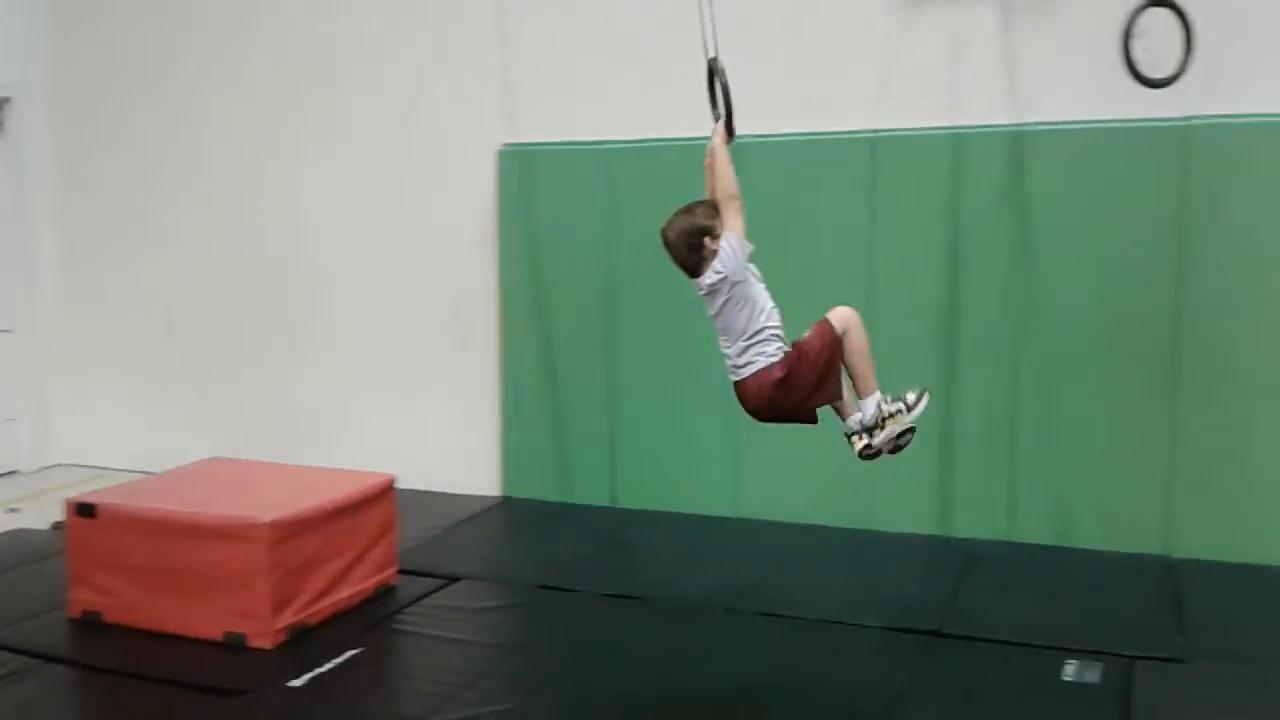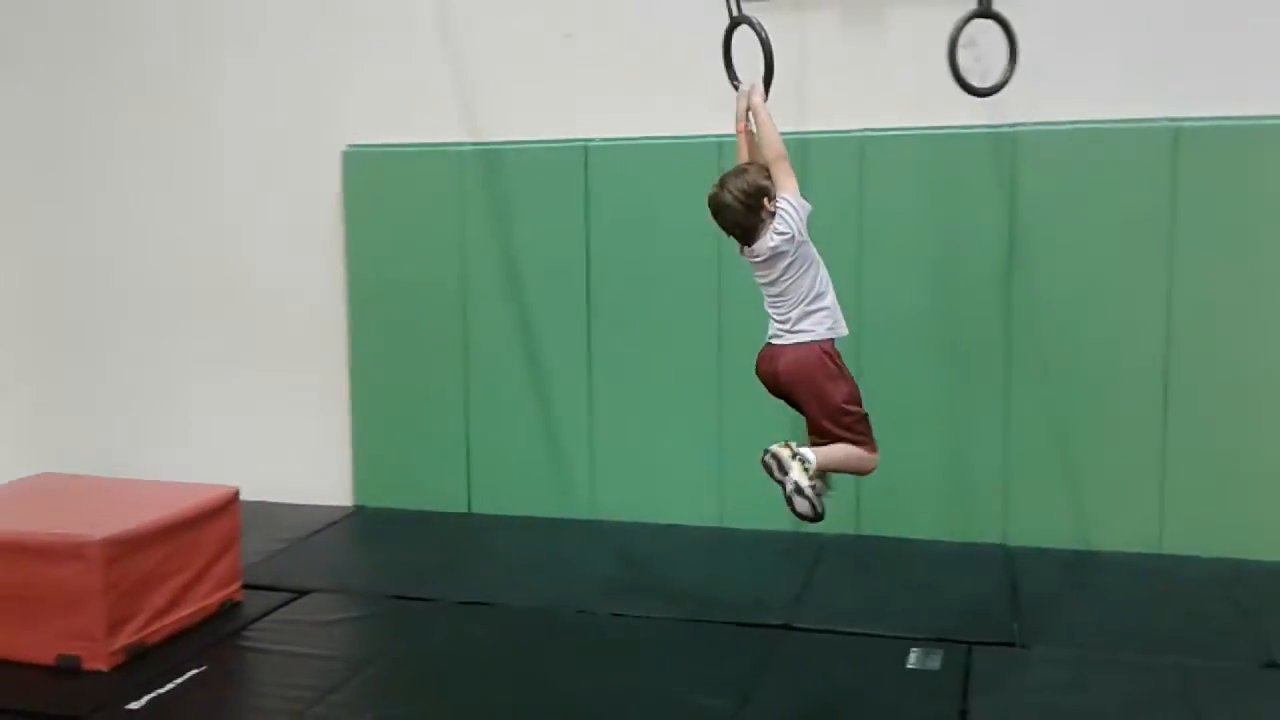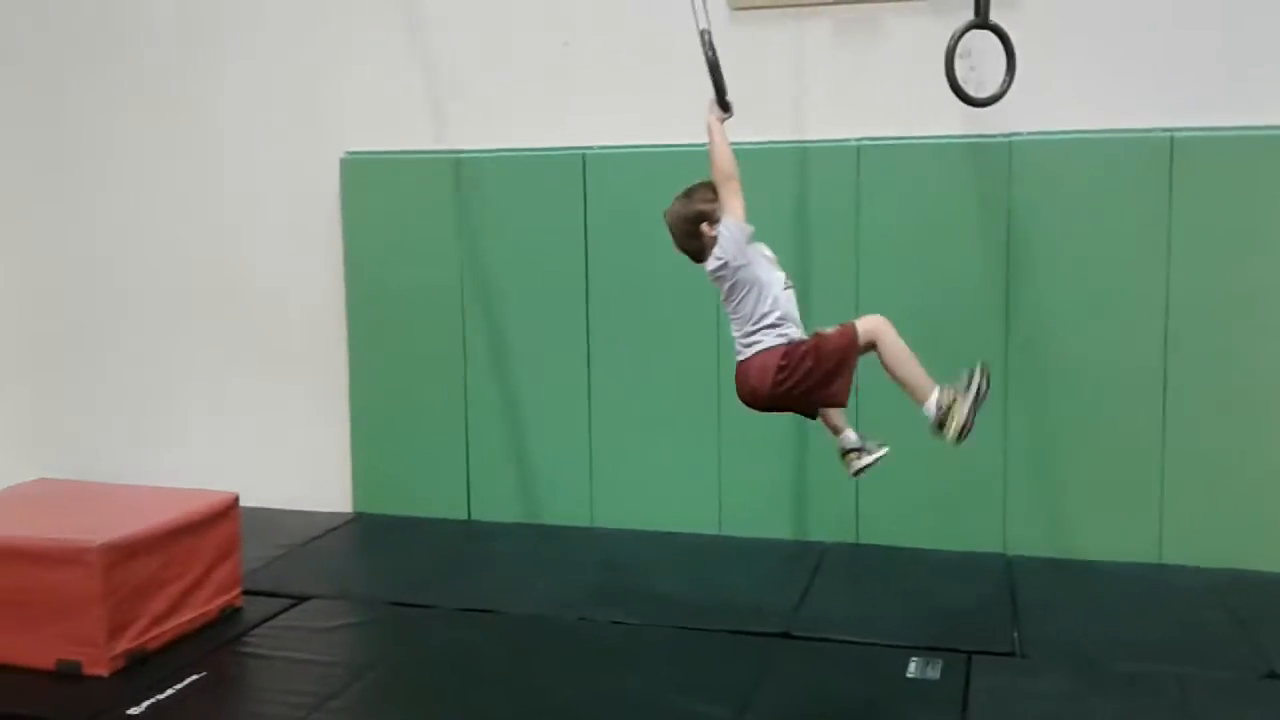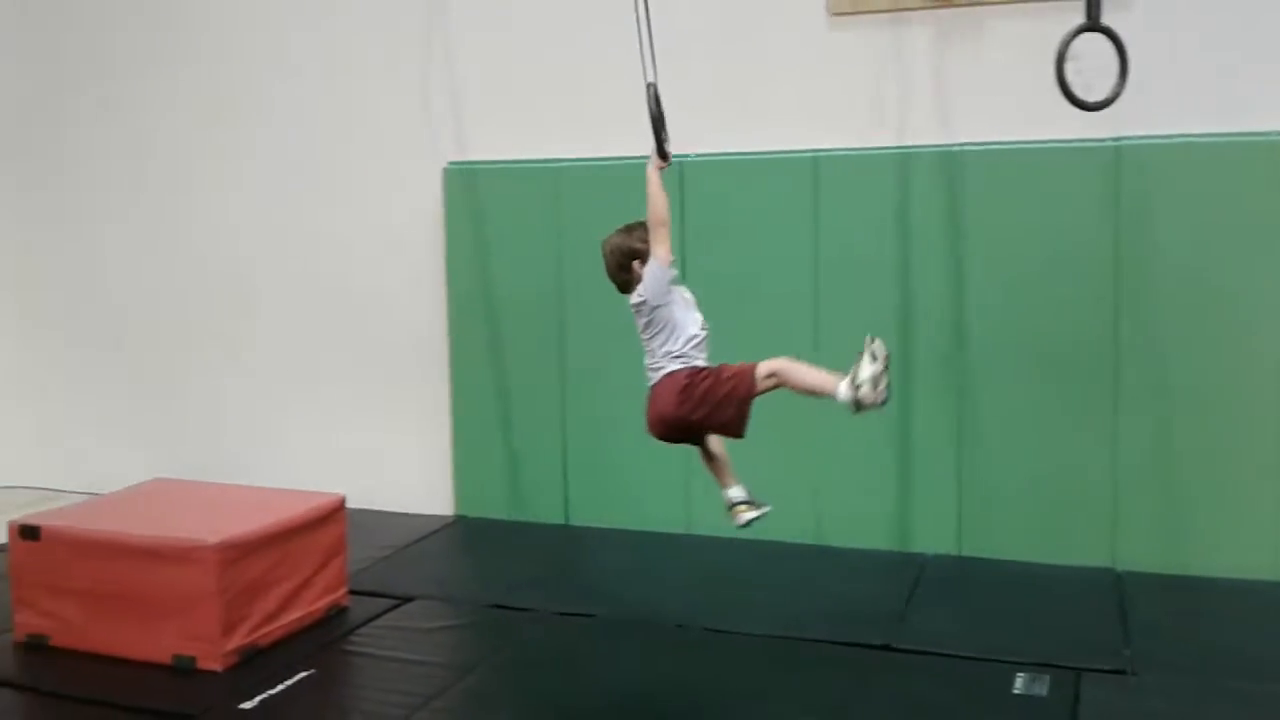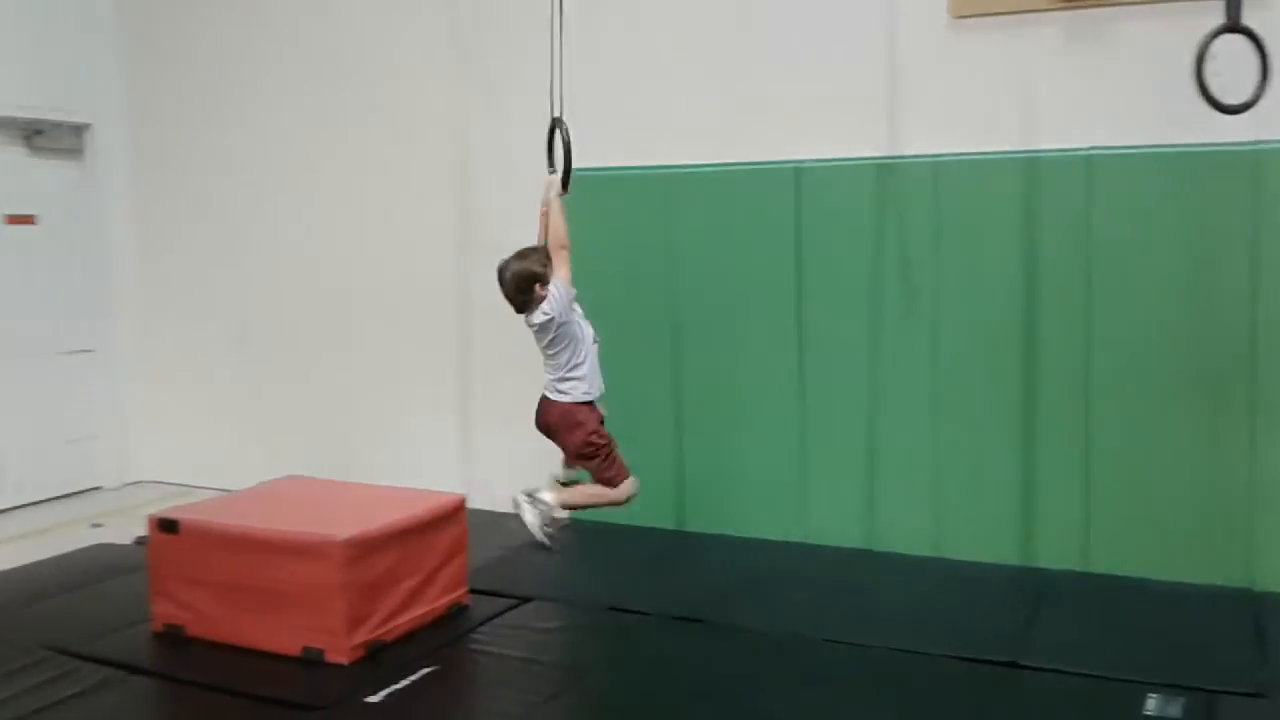
dt=0.5s
person 1, frame 1
left shoulder: (708, 277)
right shoulder: (726, 270)
left elbow: (717, 207)
right elbow: (731, 202)
left wrist: (712, 157)
right wrist: (718, 147)
left hip: (754, 388)
right hip: (773, 383)
left knee: (832, 348)
right knee: (844, 318)
left ankle: (860, 426)
right ankle: (873, 412)
person 1, frame 2
left shoulder: (747, 243)
right shoulder: (786, 232)
left elbow: (748, 172)
right elbow: (777, 161)
left wrist: (743, 116)
right wrist: (758, 106)
left hip: (771, 359)
right hip: (808, 356)
right knee: (865, 457)
left ankle: (805, 459)
right ankle: (799, 459)
person 1, frame 3
left shoulder: (719, 257)
right shoulder: (729, 252)
left elbow: (723, 187)
right elbow: (730, 181)
left wrist: (716, 128)
right wrist: (714, 127)
left hip: (753, 378)
right hip: (775, 369)
left knee: (820, 356)
right knee: (876, 326)
left ankle: (852, 447)
right ankle: (941, 407)
person 1, frame 4
left shoulder: (654, 295)
right shoulder: (651, 292)
left elbow: (656, 230)
right elbow: (660, 228)
left wrist: (658, 172)
right wrist: (654, 172)
left hip: (666, 403)
right hip: (679, 392)
left knee: (709, 428)
right knee: (778, 368)
left ankle: (738, 501)
right ankle: (849, 389)
person 1, frame 5
left shoulder: (541, 313)
right shoulder: (554, 312)
left elbow: (550, 253)
right elbow: (561, 251)
left wrist: (549, 202)
right wrist: (553, 199)
left hip: (556, 407)
right hip: (571, 413)
left knee: (585, 425)
right knee: (622, 489)
left ankle: (560, 486)
right ankle: (544, 502)
